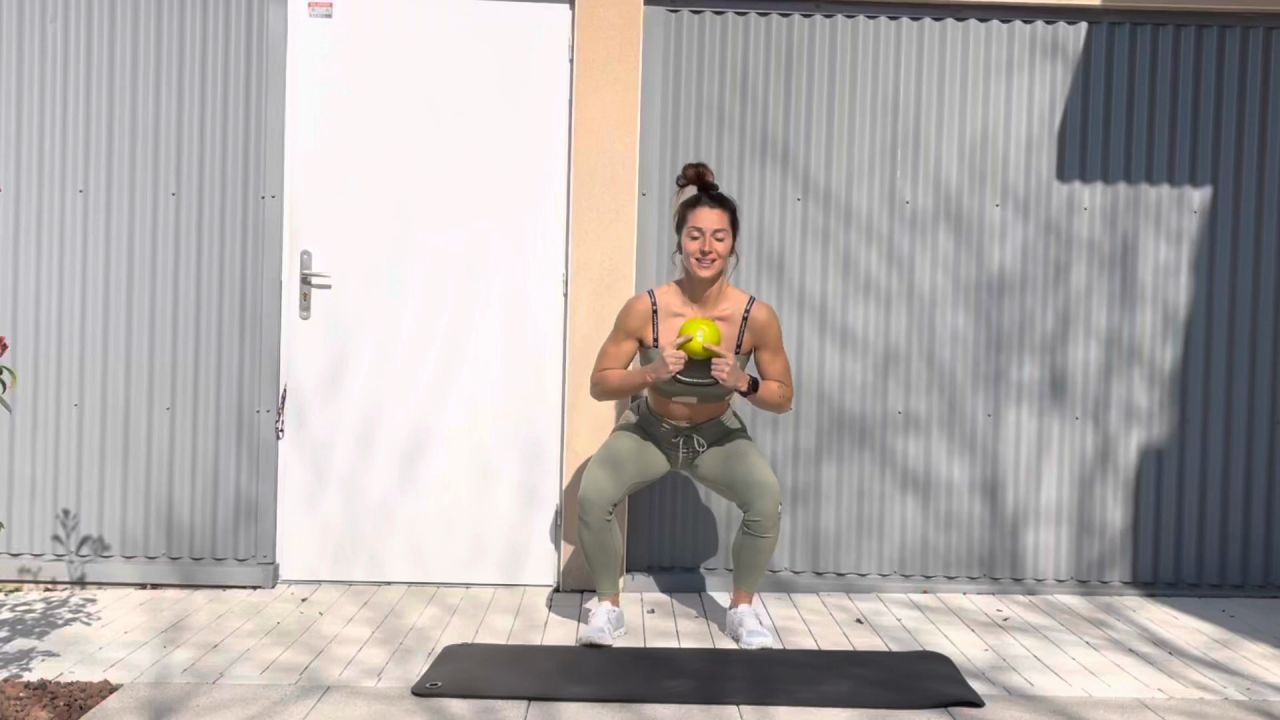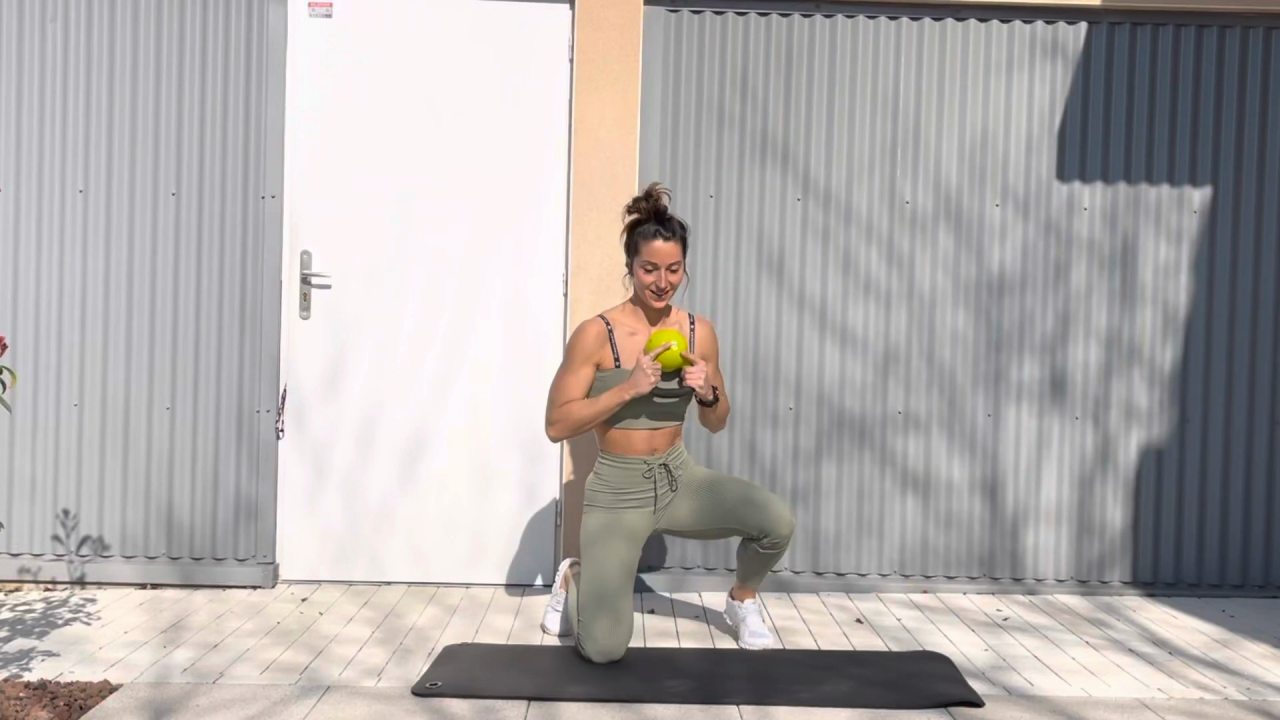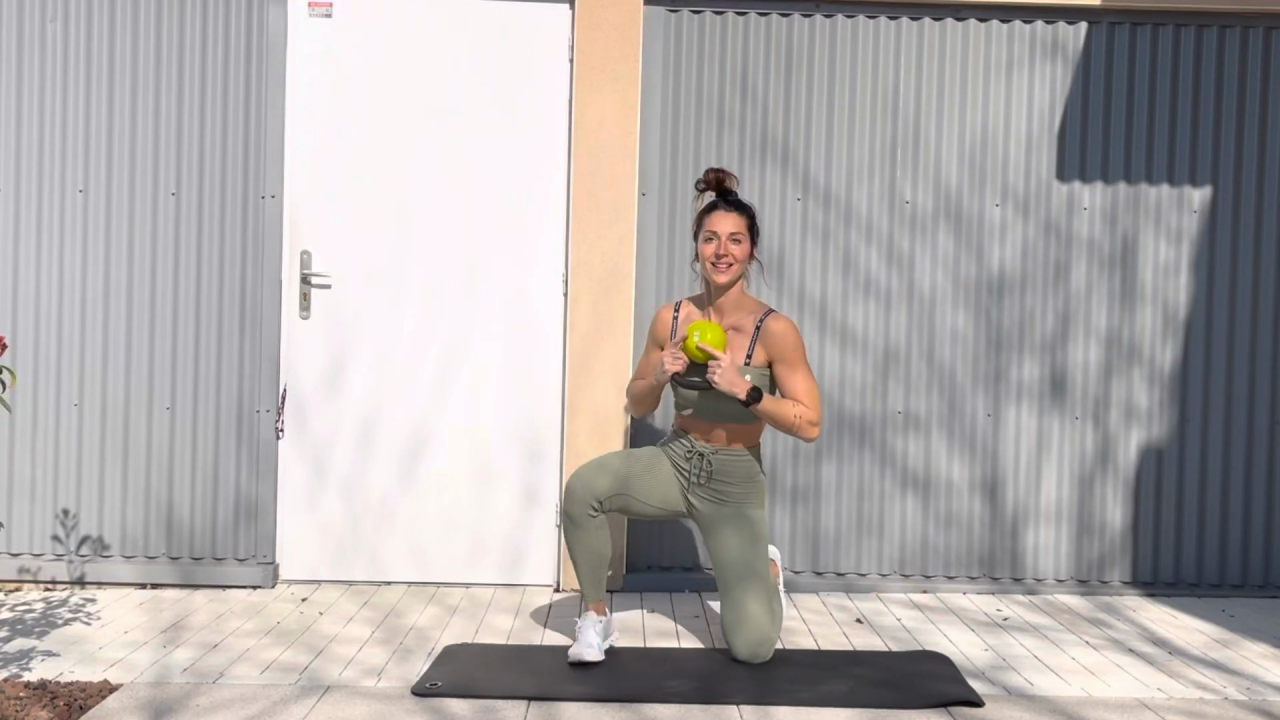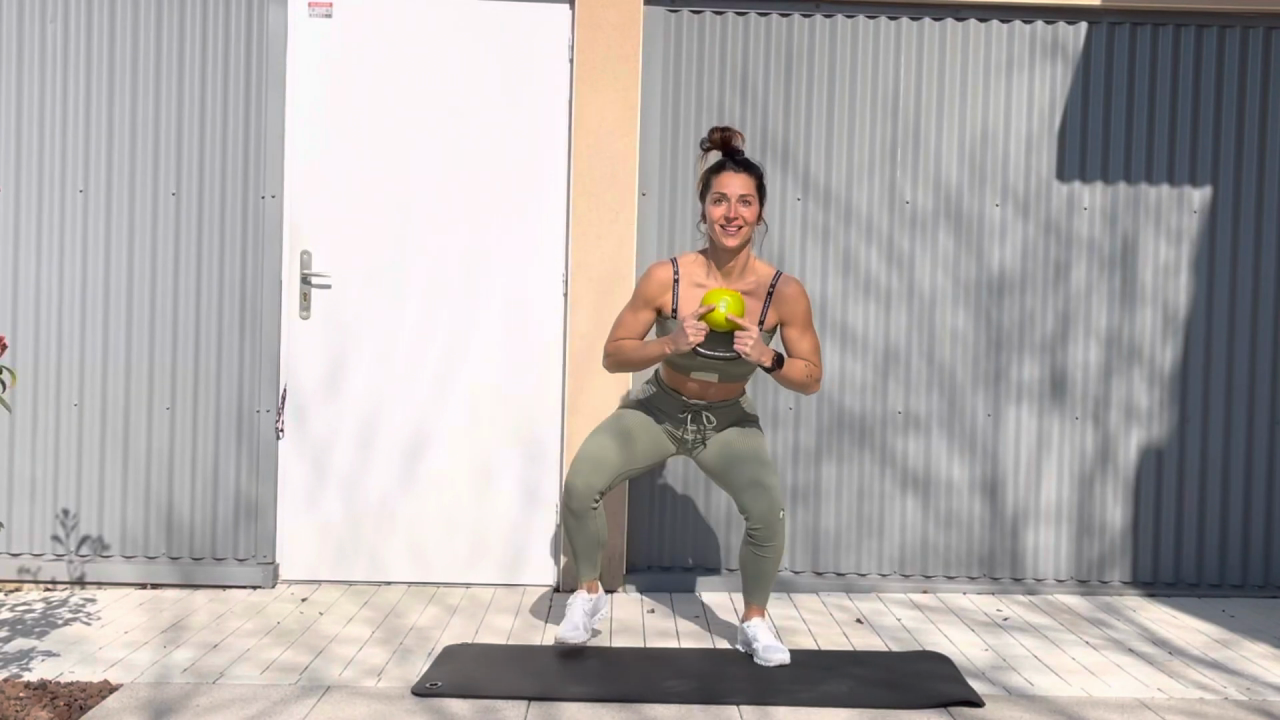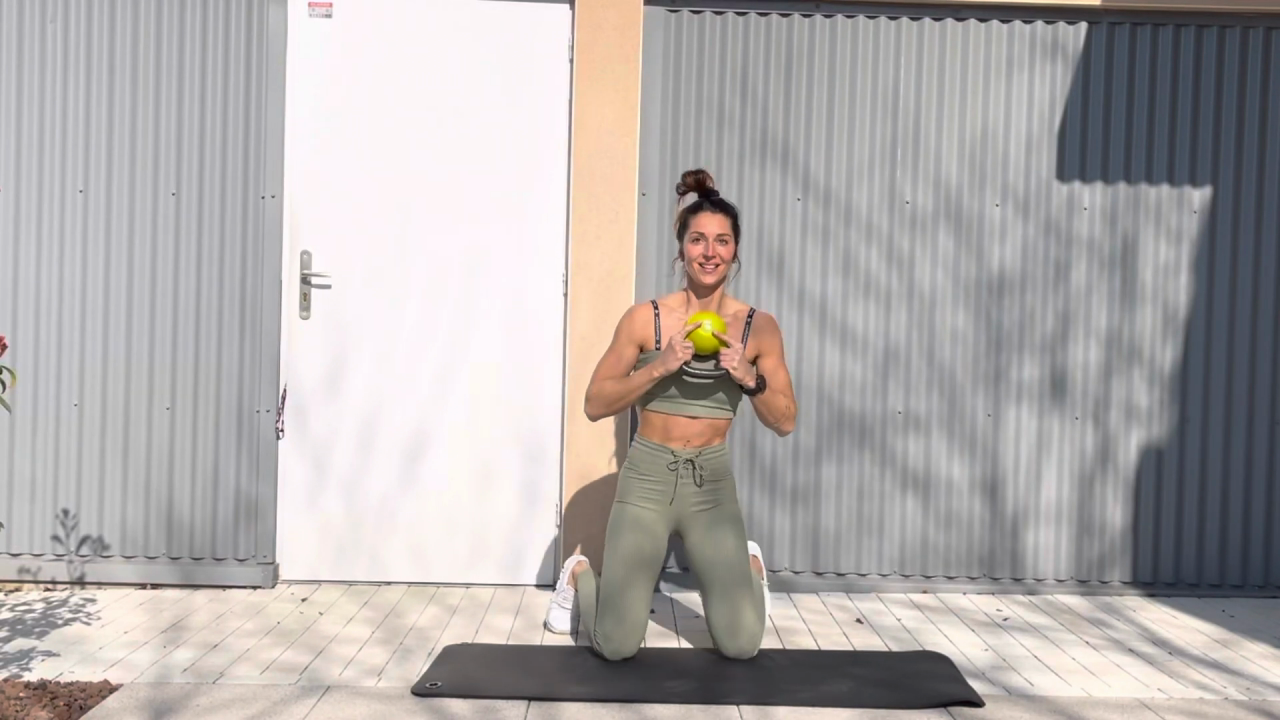
dt=1s
person 1, frame 1
left shoulder: (756, 316)
right shoulder: (645, 308)
left elbow: (783, 399)
right elbow: (599, 385)
left wrist: (743, 383)
right wrist: (652, 373)
left hip: (716, 435)
right hip: (649, 430)
left knee: (766, 500)
right knee: (593, 495)
left ankle: (741, 609)
right ankle: (608, 605)
person 1, frame 2
left shoulder: (699, 332)
right shoulder: (594, 334)
left elbow: (717, 422)
right elbow: (557, 425)
left wrist: (708, 392)
right wrist: (629, 387)
left hip: (680, 480)
right hip: (616, 491)
left knee: (775, 521)
right knee: (603, 649)
left ankle: (739, 599)
right ankle: (575, 580)
person 1, frame 3
left shoulder: (774, 330)
right shoulder: (669, 318)
left elbow: (809, 425)
right elbow: (637, 405)
left wrist: (745, 390)
right wrist: (657, 376)
left hip: (734, 480)
right hip: (672, 461)
left knee: (753, 647)
right knee: (583, 488)
left ankle: (767, 571)
right ankle: (596, 616)
person 1, frame 4
left shoulder: (785, 291)
right shoulder: (663, 278)
left elbow: (811, 380)
right elbow: (613, 356)
left wrist: (767, 358)
right wrist: (671, 344)
left hip: (728, 421)
right hip: (658, 412)
left knee: (767, 511)
right knee: (581, 484)
left ankle: (754, 622)
right ankle: (588, 591)
person 1, frame 5
left shoulder: (758, 326)
right shoulder: (644, 318)
left elbow: (785, 422)
right elbow: (595, 405)
left wrist: (750, 379)
right wrist: (659, 367)
left hip: (712, 486)
right hip: (647, 479)
left knee: (741, 644)
right knee: (615, 645)
left ankle: (747, 567)
right ankle: (578, 576)
